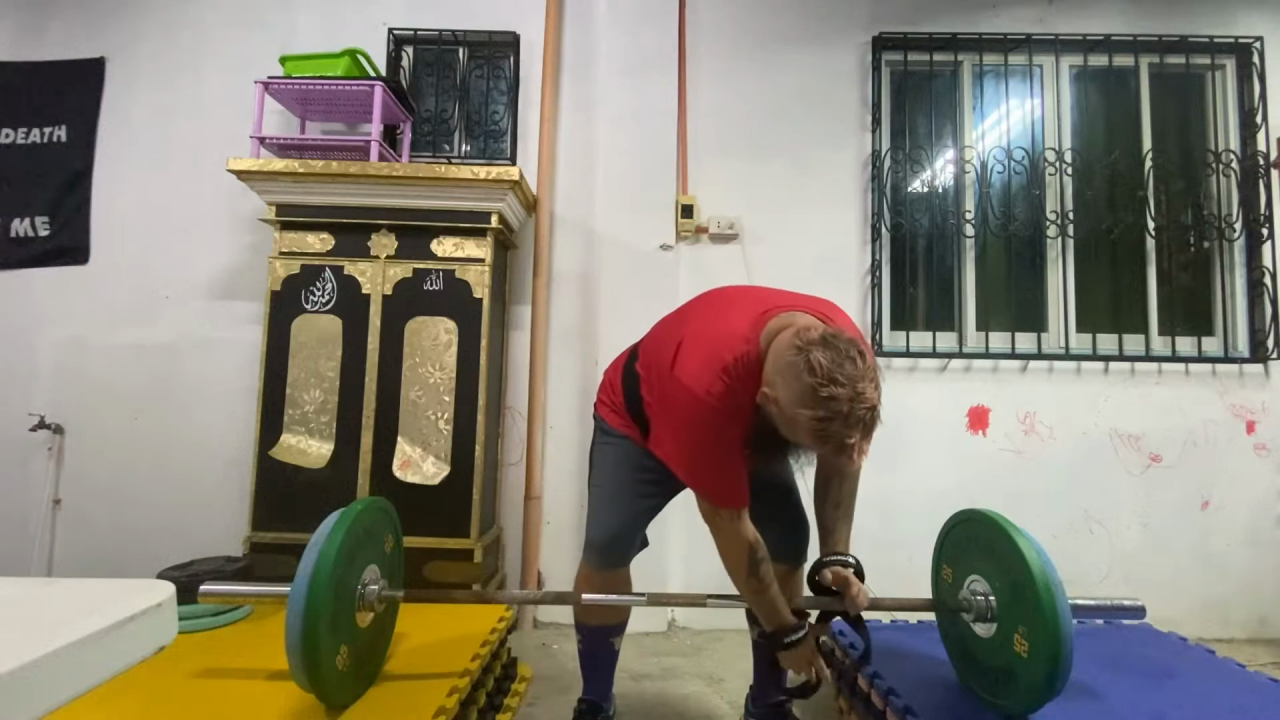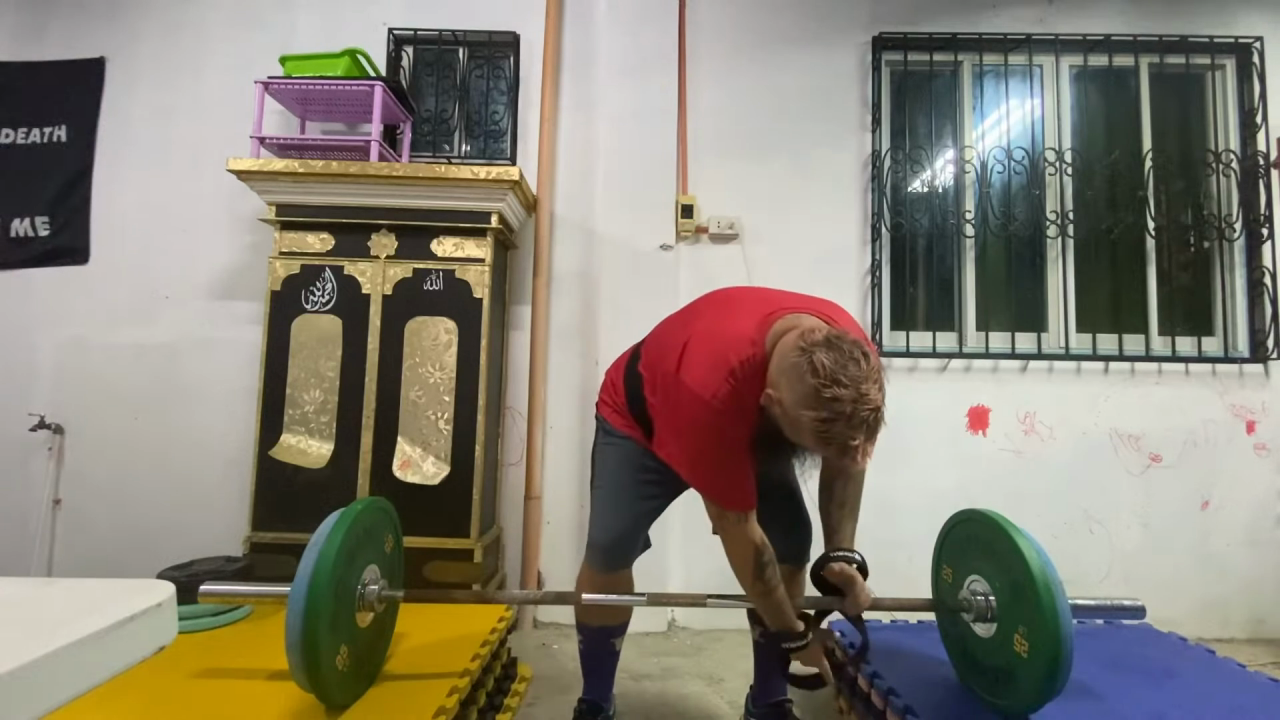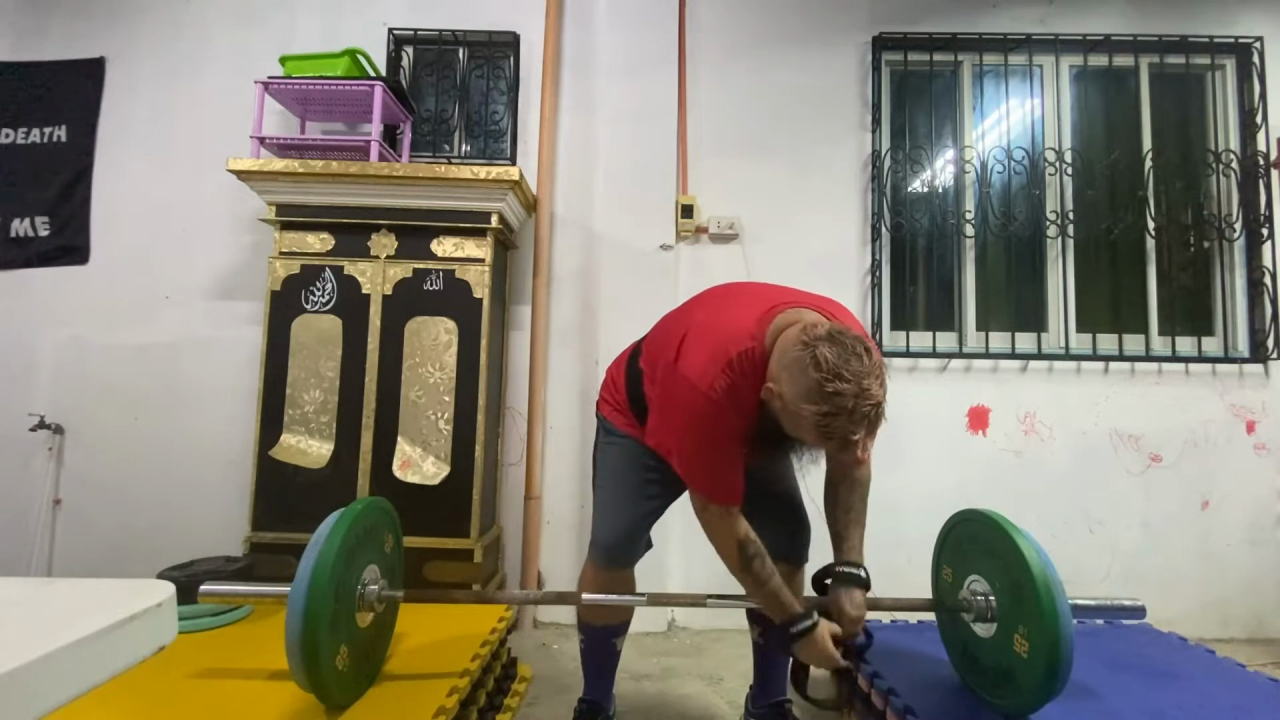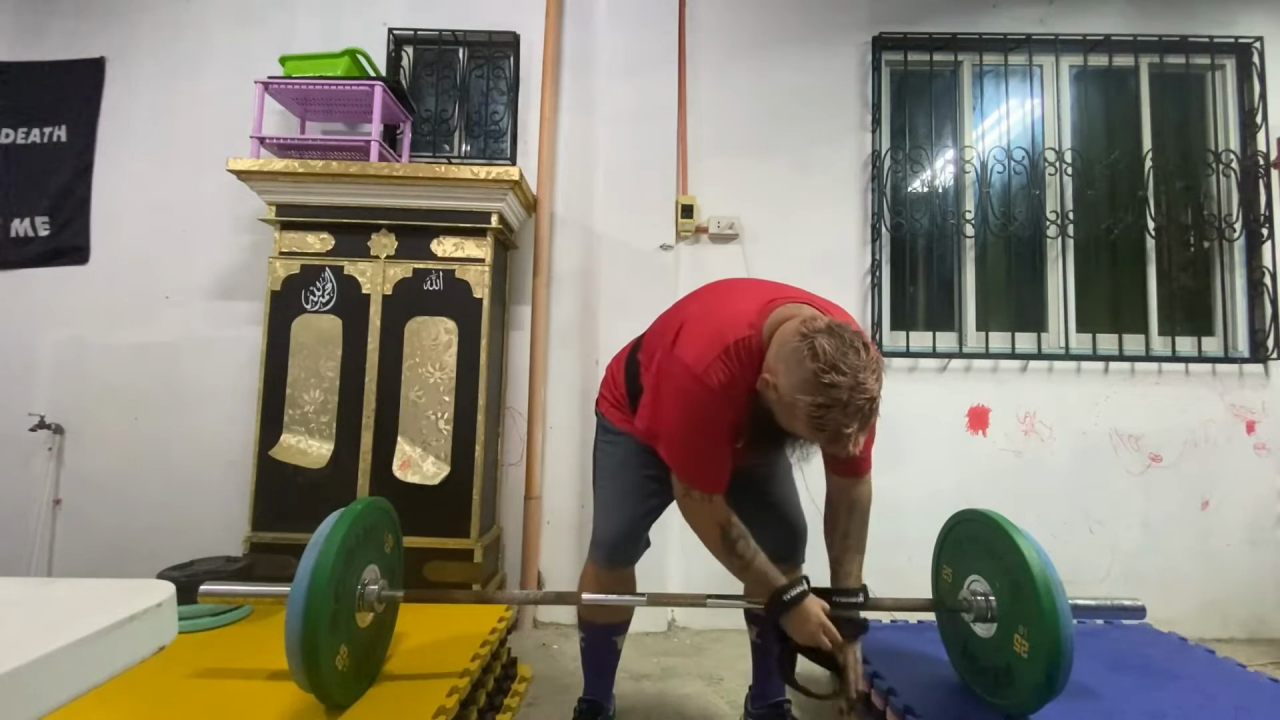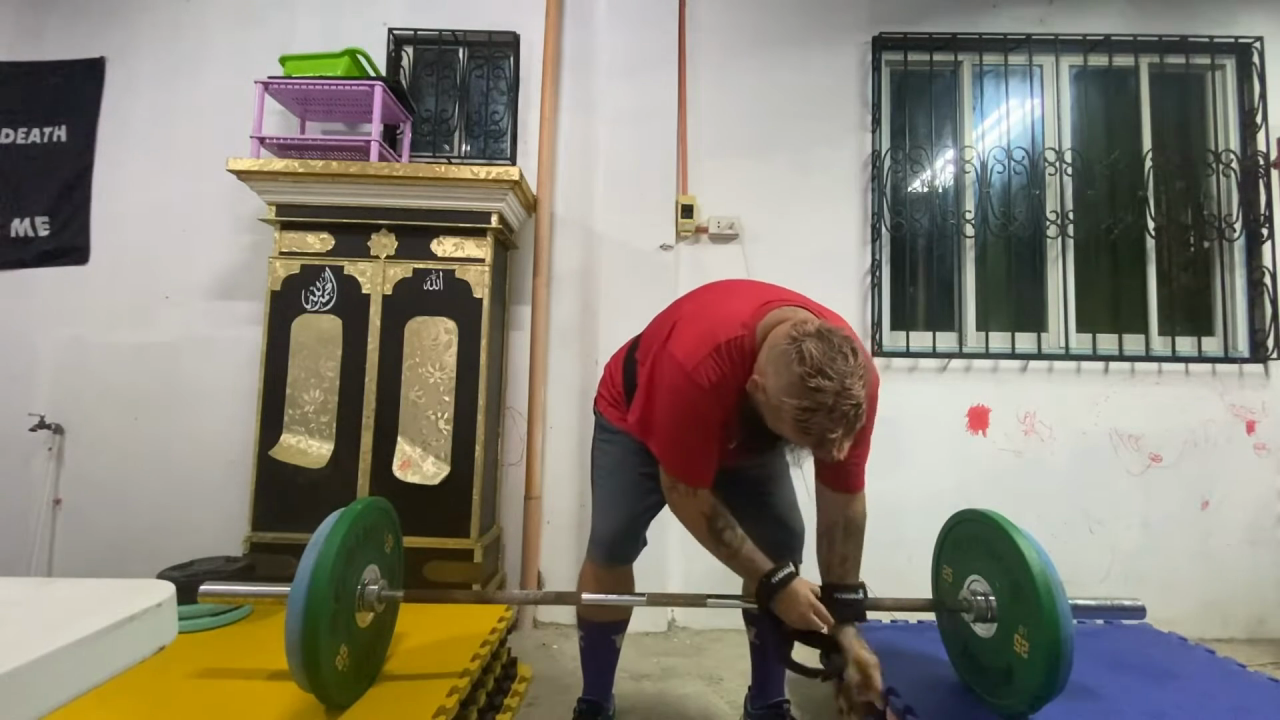
dt=0.2s
person 1, frame 1
left shoulder: (848, 360)
right shoulder: (706, 383)
left elbow: (840, 455)
right elbow: (731, 528)
left wrist: (837, 555)
right wrist: (789, 633)
left hip: (746, 432)
right hip: (638, 420)
left knee: (788, 545)
right knee: (606, 549)
person 1, frame 2
left shoulder: (853, 362)
right shoulder: (711, 386)
left elbow: (846, 455)
right elbow: (738, 529)
left wrist: (842, 551)
right wrist: (794, 635)
left hip: (750, 430)
right hip: (641, 420)
left knee: (791, 546)
right knee: (609, 550)
person 1, frame 3
left shoulder: (855, 361)
right shoulder: (709, 377)
left elbow: (850, 465)
right elbow: (722, 520)
left wrist: (850, 572)
right wrist: (798, 624)
left hip: (751, 430)
right hip: (640, 418)
left knee: (788, 547)
right knee: (612, 550)
person 1, frame 4
left shoulder: (855, 366)
right shoulder: (704, 365)
left elbow: (850, 485)
right elbow: (701, 503)
right wrist: (788, 598)
left hip: (748, 432)
right hip: (640, 416)
left knee: (785, 547)
right knee: (613, 549)
person 1, frame 5
left shoulder: (852, 377)
right shoulder: (696, 361)
left elbow: (843, 502)
right elbow: (685, 495)
left wrist: (844, 621)
right wrist: (773, 582)
left hip: (744, 435)
right hip: (637, 416)
left knee: (784, 544)
right knee: (610, 547)
